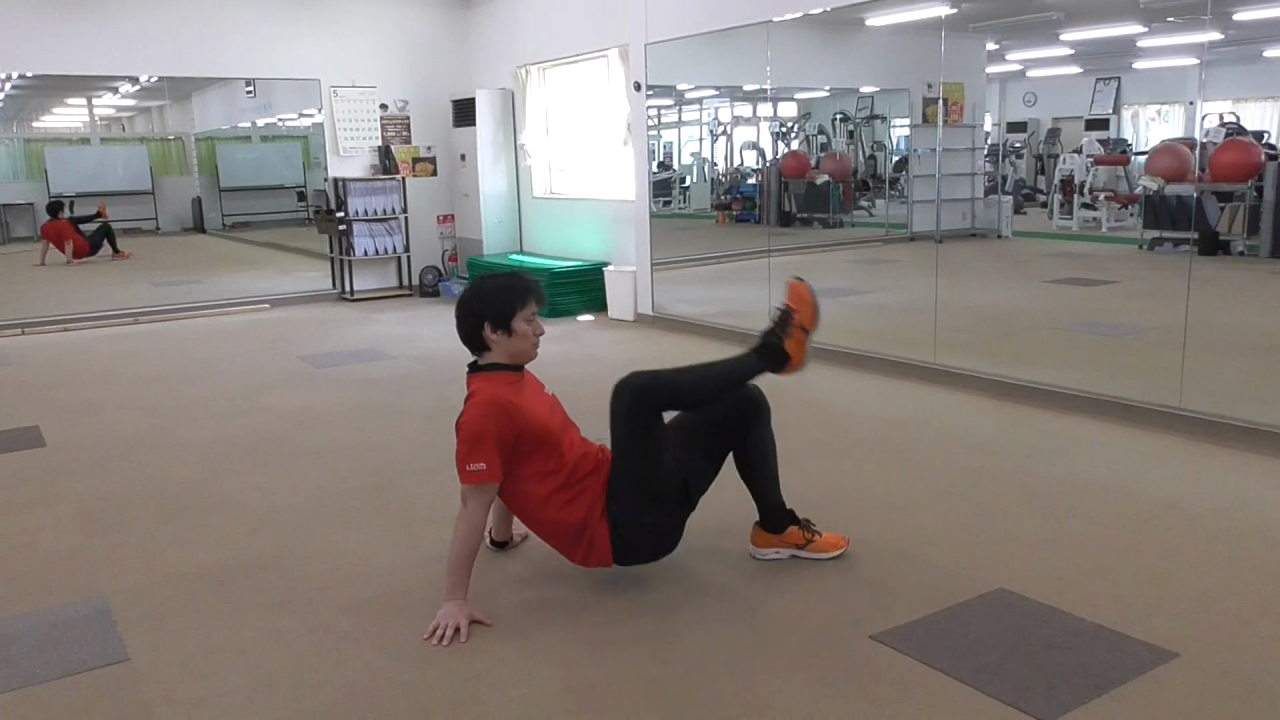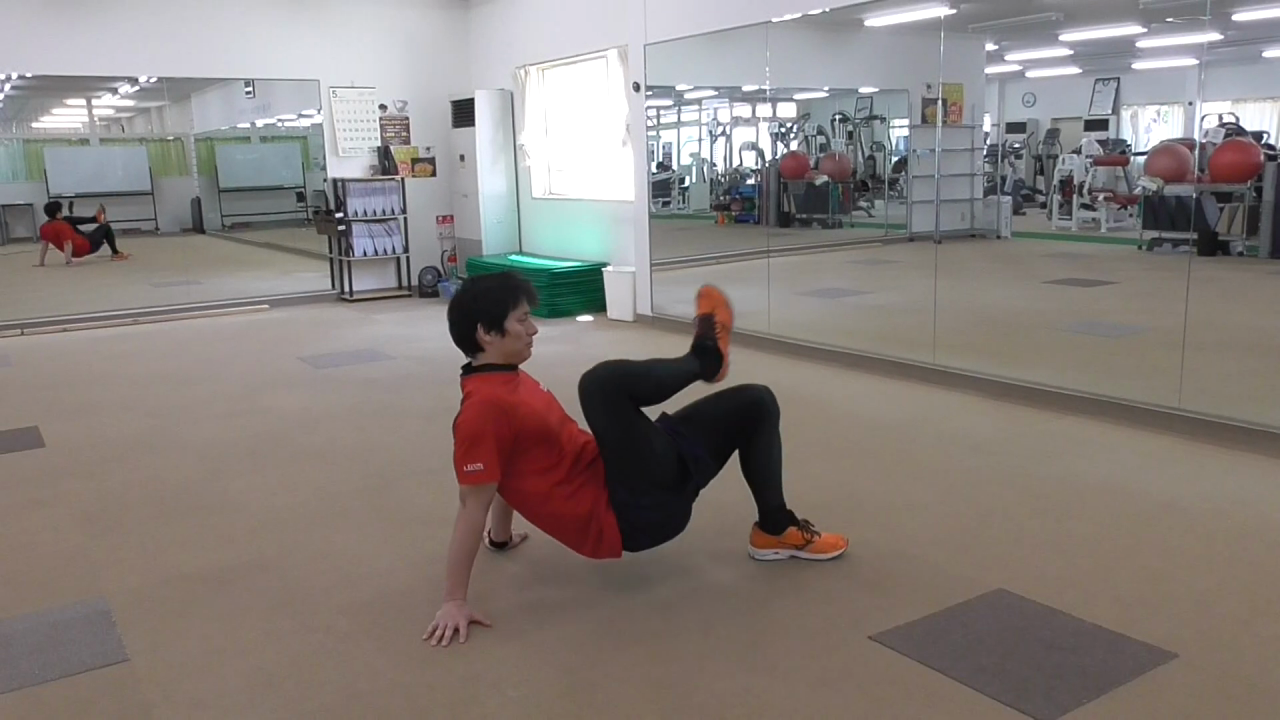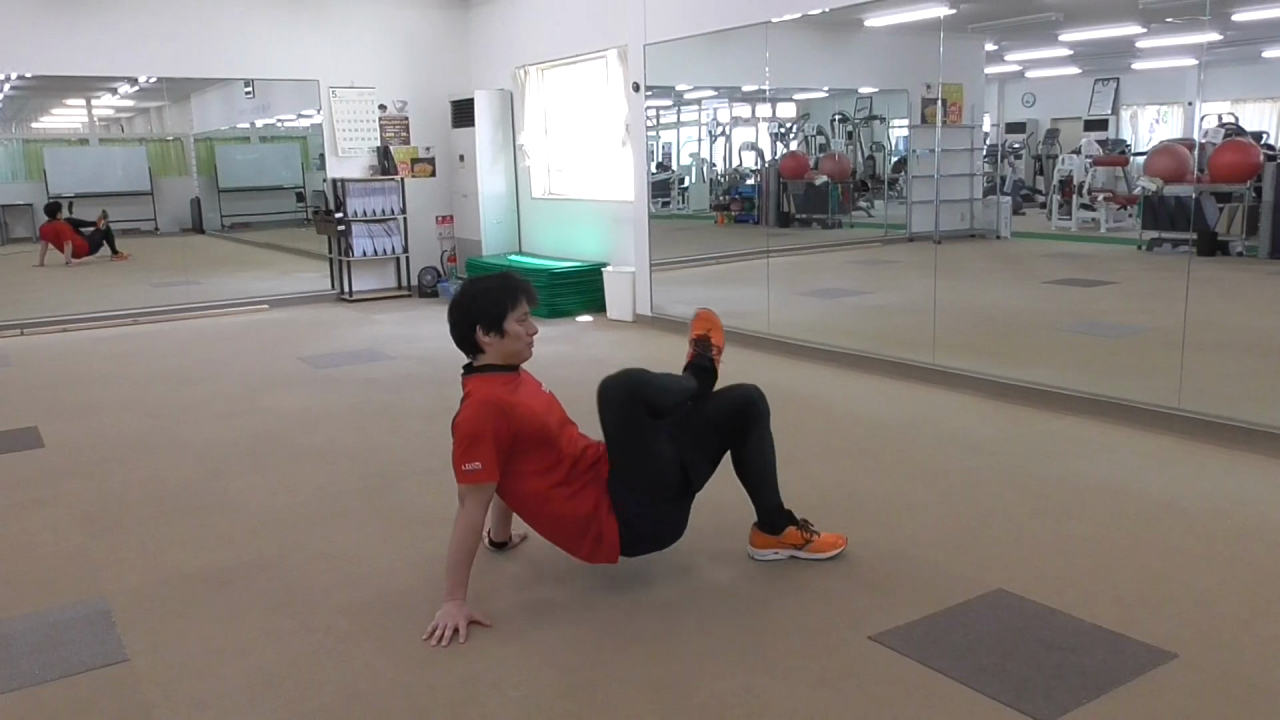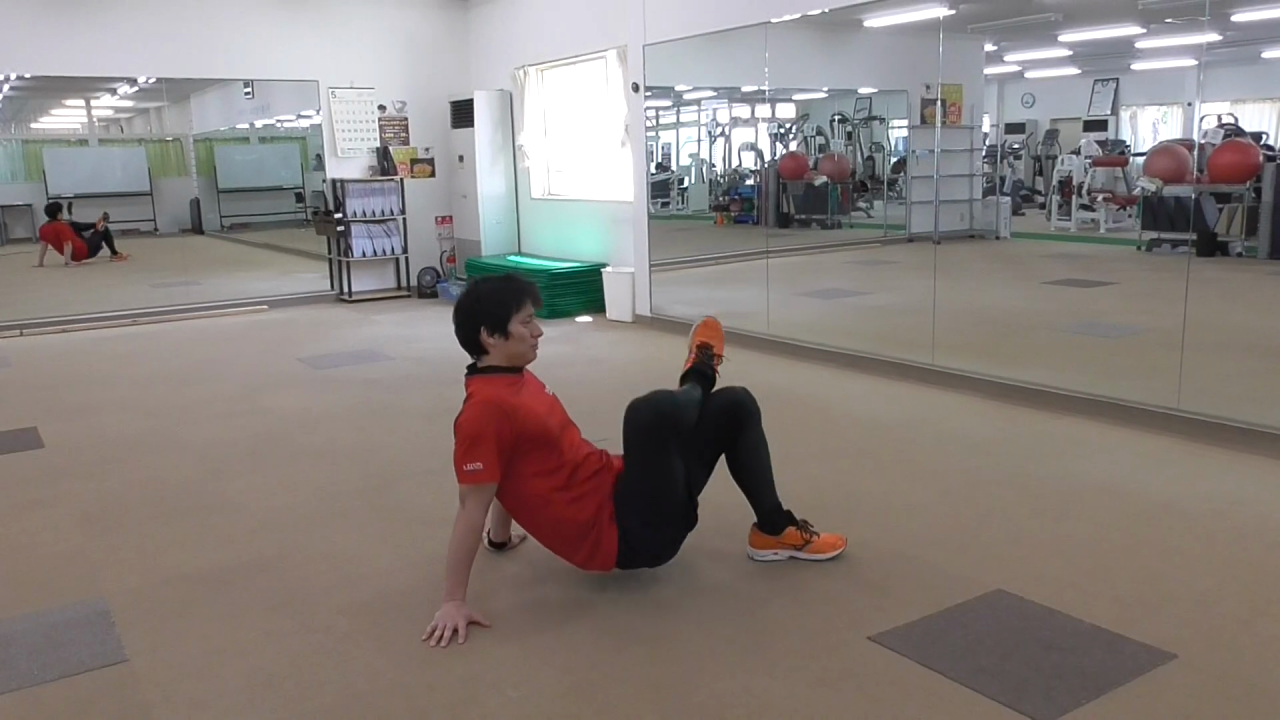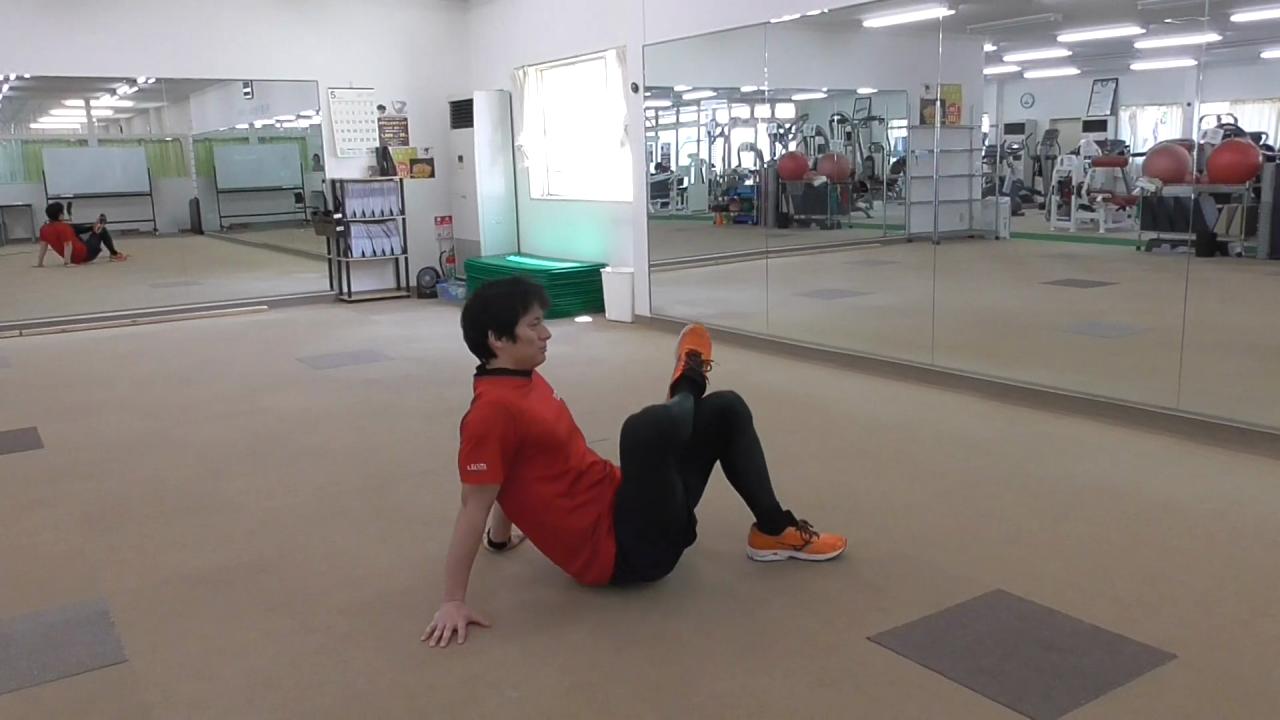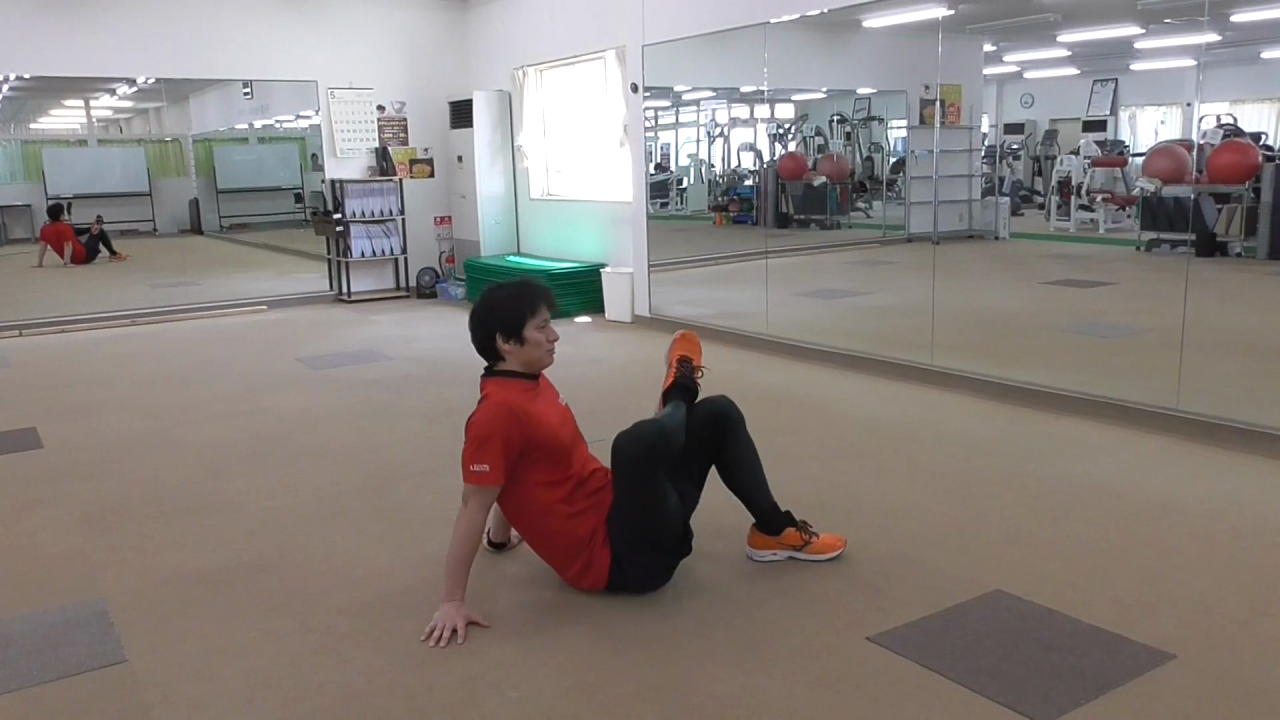
dt=0.2s
person 1, frame 1
left shoulder: (513, 378)
right shoulder: (488, 406)
left elbow: (517, 470)
right elbow: (473, 504)
left wrist: (502, 535)
right wrist: (455, 601)
left hip: (617, 490)
right hip: (621, 526)
left knee: (745, 402)
right knee: (636, 392)
left ankle: (776, 529)
right ankle: (770, 355)
person 1, frame 2
left shoulder: (508, 379)
right shoulder: (484, 406)
left elbow: (515, 468)
right elbow: (473, 503)
left wrist: (501, 537)
right wrist: (454, 601)
left hip: (630, 479)
right hip: (629, 510)
left knee: (756, 403)
right knee: (603, 381)
left ankle: (775, 530)
right ankle: (704, 361)
person 1, frame 3
left shoulder: (510, 378)
right shoulder: (483, 407)
left elbow: (515, 469)
right elbow: (472, 503)
left wrist: (501, 536)
right wrist: (454, 601)
left hip: (620, 484)
right hip: (626, 516)
left knee: (746, 402)
right knee: (622, 387)
left ankle: (774, 530)
right ankle: (697, 379)
person 1, frame 4
left shoulder: (515, 379)
right shoulder: (486, 408)
left elbow: (517, 470)
right elbow: (473, 504)
left wrist: (501, 537)
right wrist: (453, 602)
left hip: (619, 493)
right hip: (624, 530)
left knee: (737, 405)
right knee: (653, 410)
left ankle: (773, 530)
right ankle: (696, 386)
person 1, frame 5
left shoulder: (524, 381)
right shoulder: (493, 409)
left elbow: (519, 474)
right elbow: (474, 504)
left wrist: (501, 536)
right wrist: (453, 601)
left hip: (617, 504)
right hip: (623, 546)
left knee: (728, 410)
right knee: (649, 427)
left ankle: (774, 530)
right ankle: (686, 393)
person 1, frame 6
left shoulder: (531, 383)
right shoulder: (499, 411)
left elbow: (520, 477)
right elbow: (475, 505)
left wrist: (501, 536)
right wrist: (452, 602)
left hip: (616, 513)
right hip: (618, 555)
left knee: (720, 414)
right knee: (640, 441)
left ankle: (773, 531)
right ankle: (678, 399)
